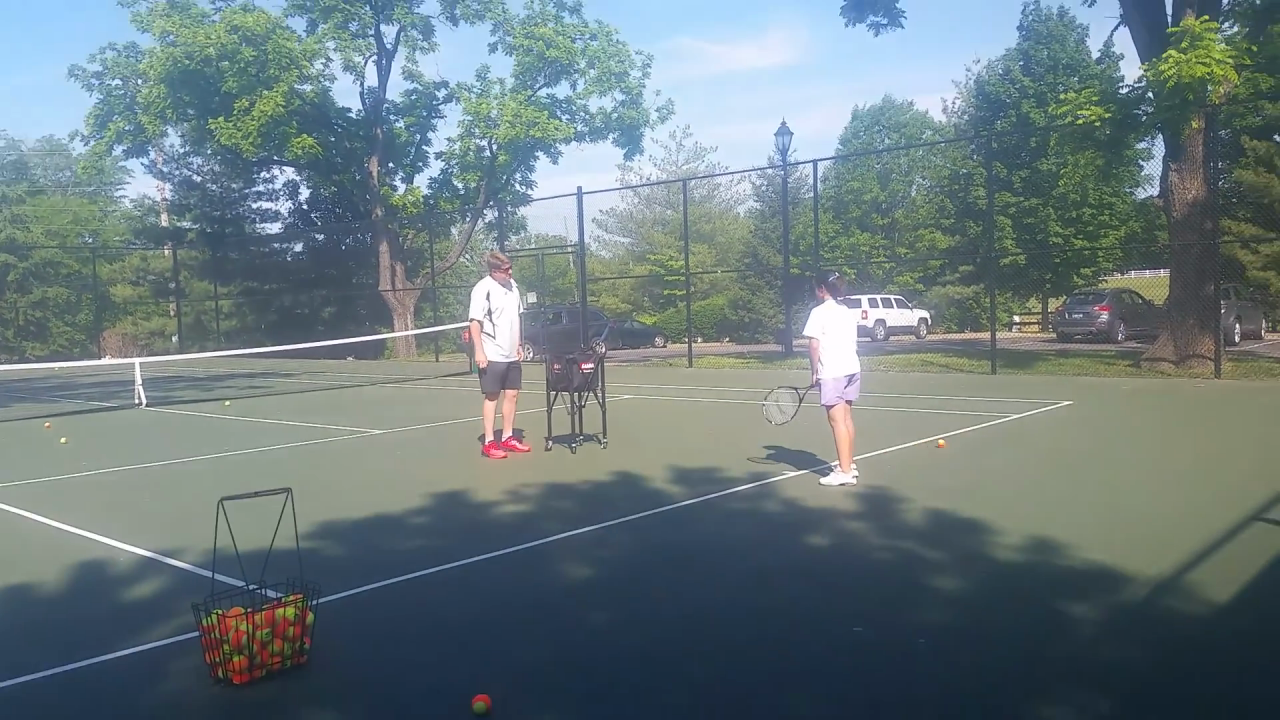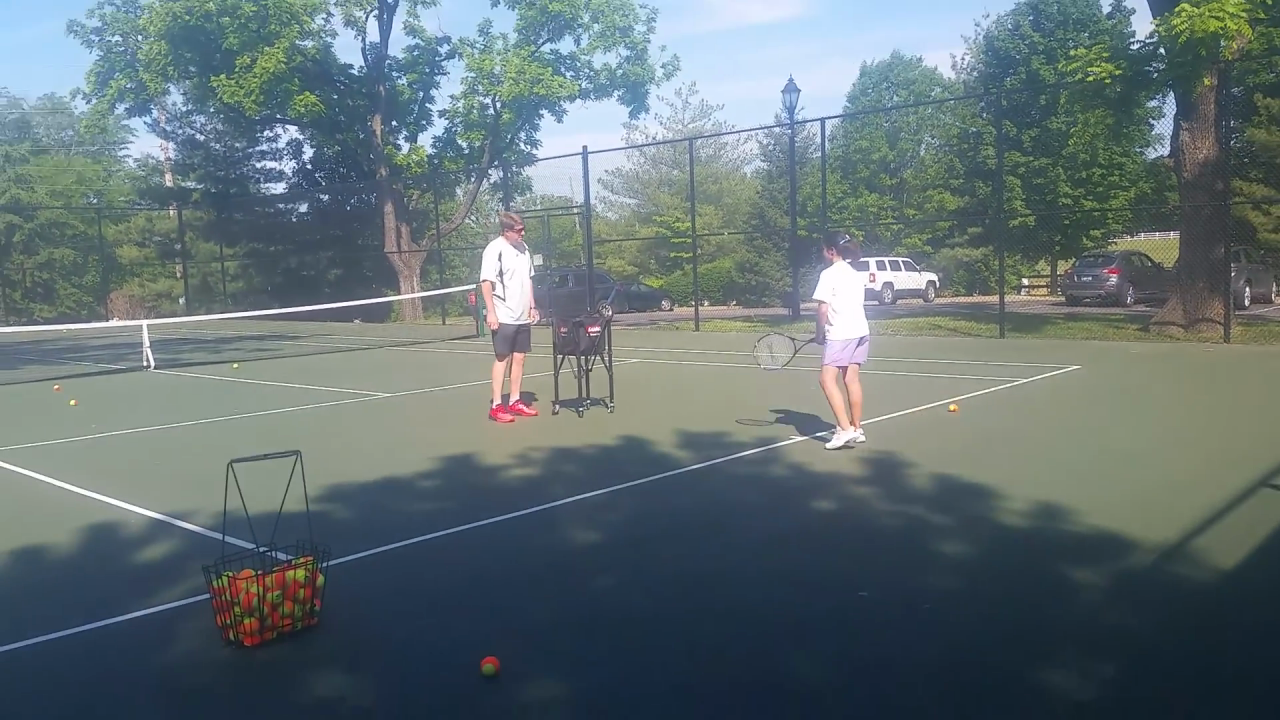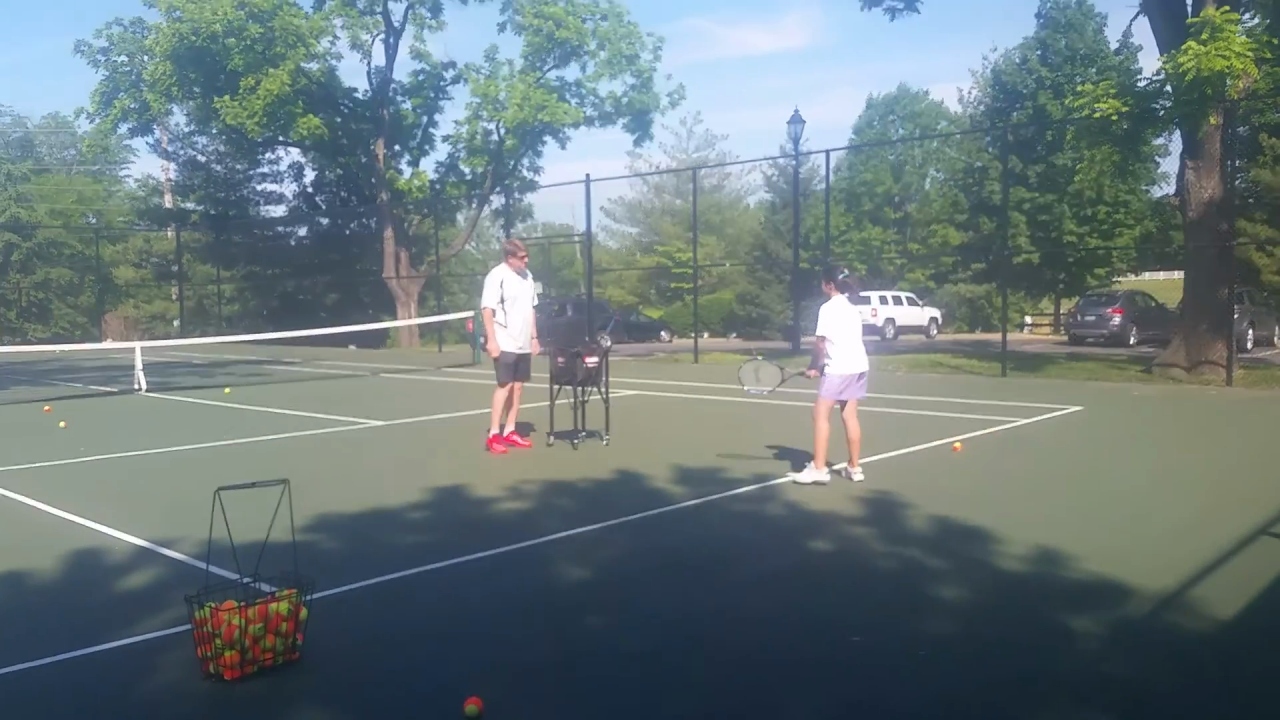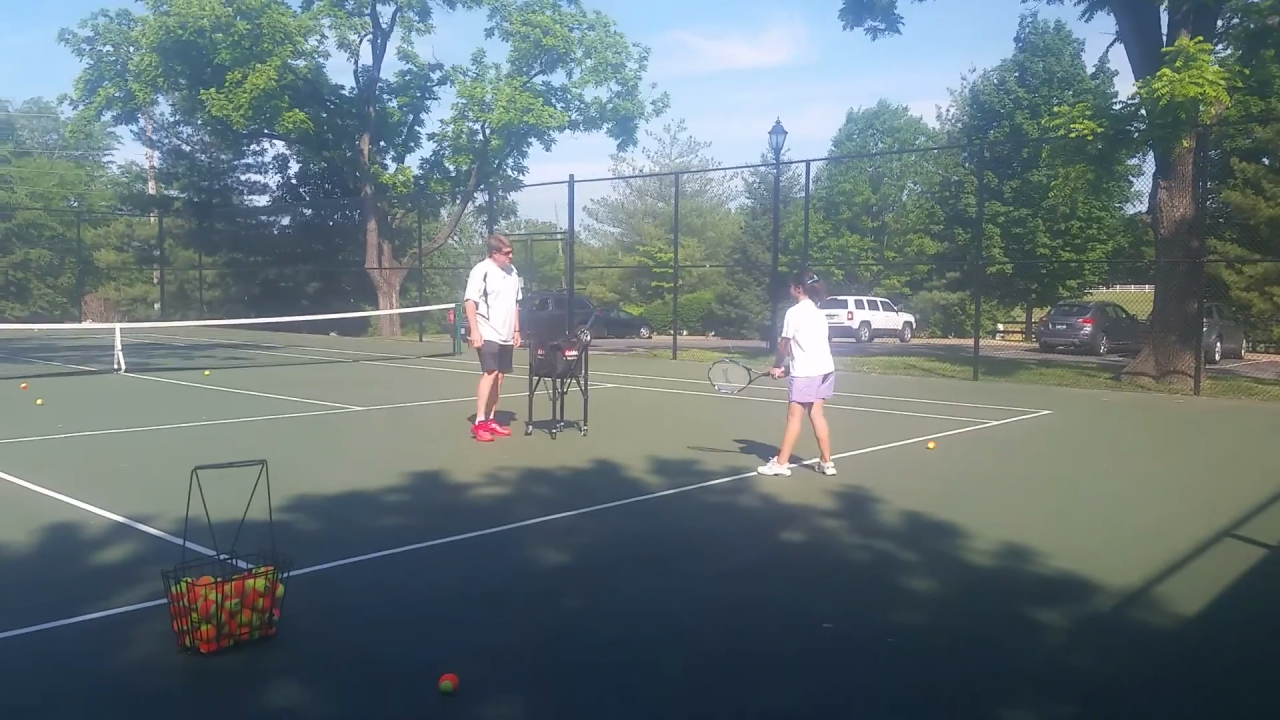
dt=0.2s
person 1, frame 1
left shoulder: (819, 312)
right shoulder: (848, 311)
left elbow: (814, 346)
right elbow: (852, 343)
left wrist: (814, 371)
left hip: (832, 372)
right hip: (851, 368)
left knee: (837, 421)
right knee: (846, 418)
left ankle: (845, 471)
right ankle: (849, 465)
person 1, frame 2
left shoulder: (829, 274)
right shoulder: (855, 273)
left elbow: (823, 309)
left wrist: (819, 333)
left hip: (840, 334)
right hip: (860, 331)
left knee: (827, 380)
right knee: (852, 380)
left ankle: (846, 429)
right ankle: (856, 429)
person 1, frame 3
left shoulder: (828, 308)
right shoulder: (851, 307)
left elbow: (821, 344)
left wrist: (813, 367)
right wrist: (821, 365)
left hip: (838, 368)
right hip: (858, 365)
left knee: (821, 415)
right knee: (850, 416)
left ankle: (819, 467)
right ankle: (854, 467)
person 1, frame 4
left shoulder: (794, 311)
right shoulder: (818, 312)
left elbow: (785, 344)
left wrist: (777, 366)
right wrist: (788, 366)
left hip: (805, 371)
right hip: (824, 368)
left knee: (794, 417)
right knee: (817, 415)
left ankle: (781, 463)
right ankle: (826, 462)
person 2, frame 1
left shoulder: (512, 285)
right shoulder: (483, 289)
right elbow: (474, 321)
left wrist: (519, 344)
right wrist: (479, 351)
left hip: (511, 354)
right hip: (492, 355)
left knee: (512, 394)
right knee: (492, 396)
left ankle: (507, 437)
right ankle: (489, 442)
person 2, frame 2
left shoulder: (523, 248)
right shoulder: (495, 249)
right elbow: (486, 282)
left wrist: (532, 306)
right wrist: (491, 312)
left hip: (522, 316)
right hip: (503, 316)
left knee: (519, 357)
right knee: (502, 358)
left ankle: (515, 401)
right ankle: (497, 406)
person 2, frame 3
left shoulder: (527, 276)
right shoulder: (497, 276)
right elbow: (487, 309)
left wrist: (534, 336)
right wrist: (491, 339)
left hip: (523, 344)
right hip: (504, 344)
left knee: (517, 387)
right knee: (504, 386)
left ankle: (509, 432)
right ankle: (493, 435)
person 2, frame 4
left shoulder: (512, 271)
right shoulder: (482, 270)
right elbow: (470, 301)
left wrist: (516, 329)
right wrist: (474, 331)
left hip: (505, 335)
right hip: (487, 334)
left knee: (499, 377)
right knee: (490, 373)
left ankle: (490, 420)
right ankle: (479, 422)
